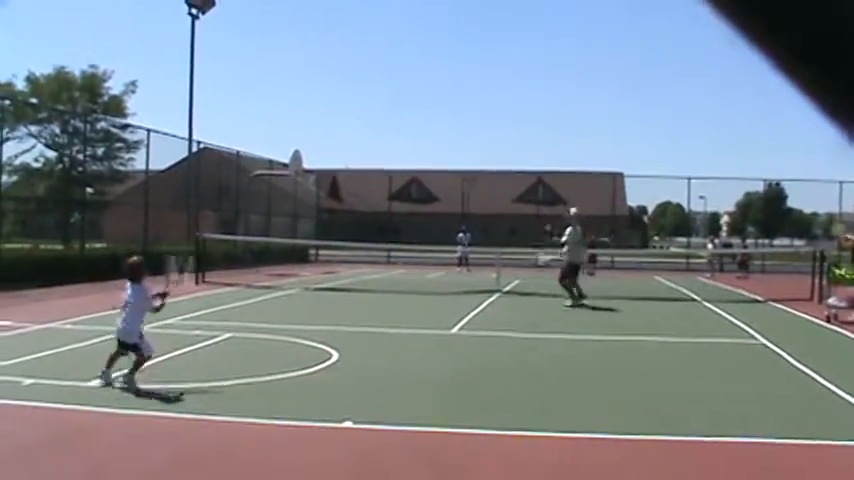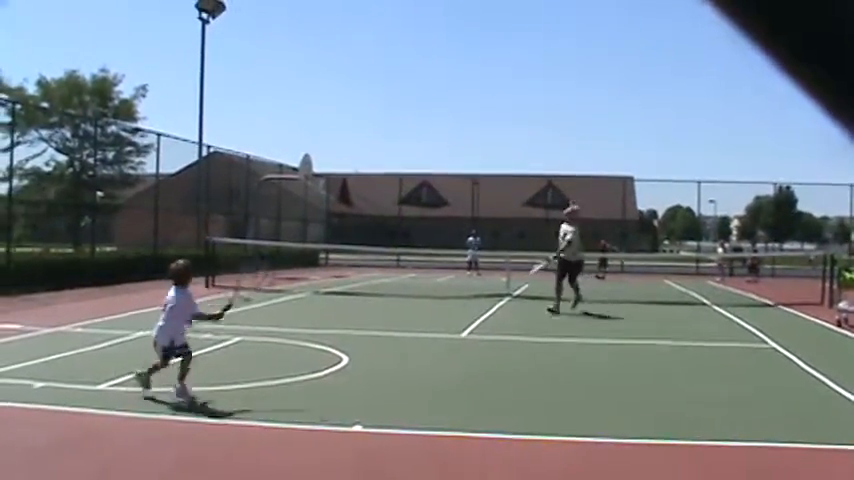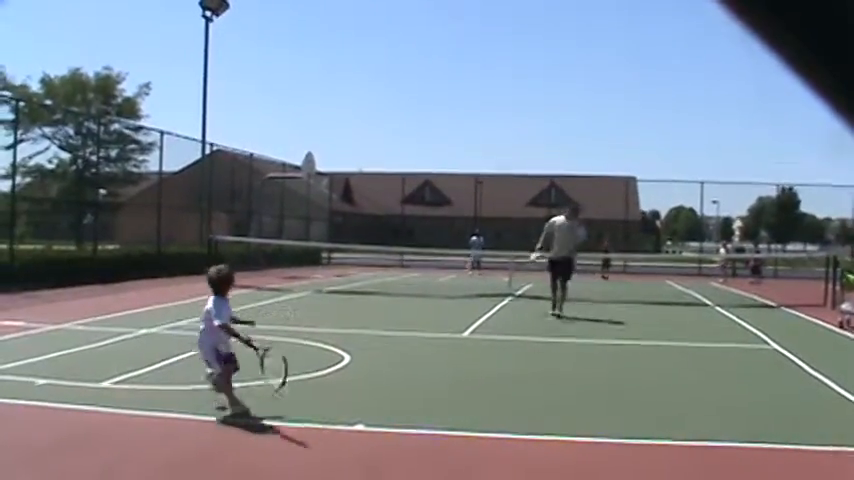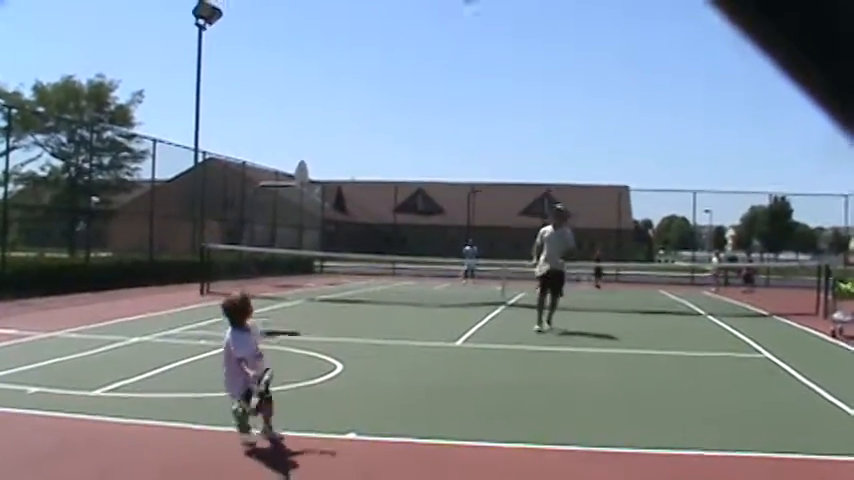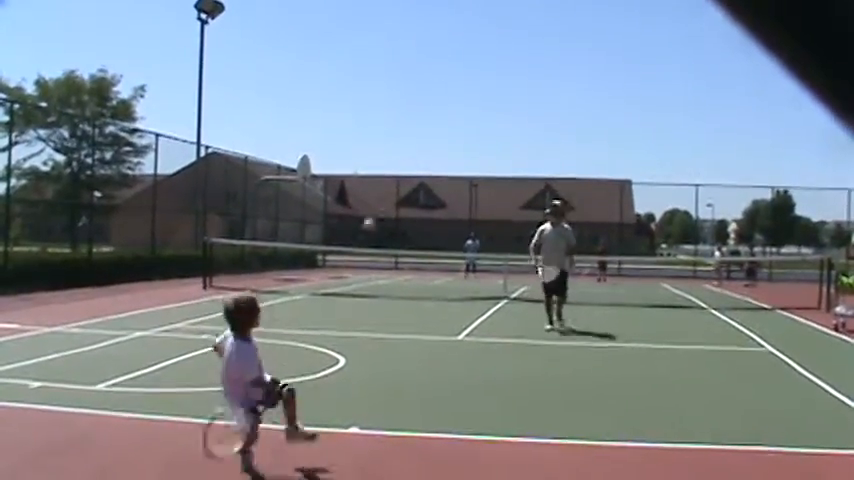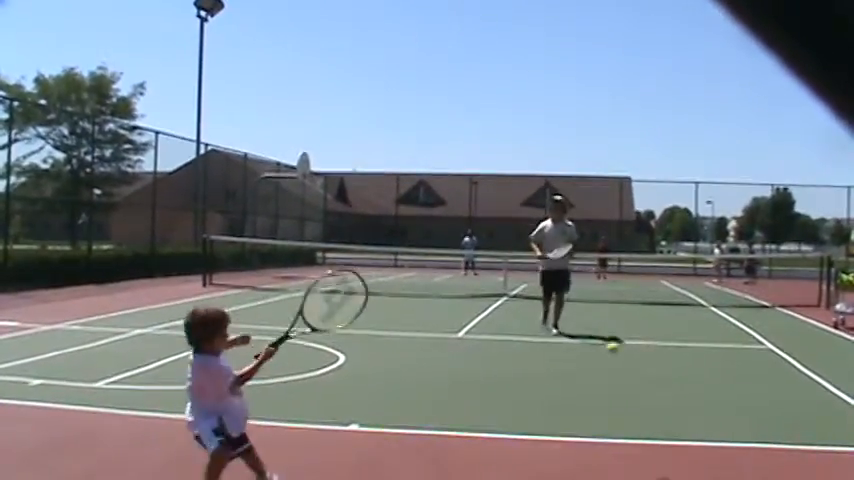
dt=0.3s
person 1, frame 1
left shoulder: (131, 286)
right shoulder: (142, 291)
right elbow: (154, 309)
left wrist: (157, 295)
right wrist: (163, 301)
left hip: (123, 328)
right hip: (132, 331)
left knee: (119, 351)
right knee: (146, 354)
left ankle: (105, 372)
right ankle: (129, 376)
person 1, frame 2
left shoulder: (175, 291)
right shoulder: (185, 296)
right elbow: (195, 315)
left wrist: (187, 319)
right wrist: (214, 316)
left hip: (176, 334)
right hip: (166, 336)
left knee: (187, 357)
right knee: (163, 363)
left ankle: (180, 387)
right ankle: (144, 376)
person 1, frame 3
left shoulder: (220, 301)
right shoulder: (218, 305)
right elbow: (222, 325)
left wrist: (243, 322)
right wrist: (243, 338)
left hip: (220, 343)
right hip: (210, 346)
left knee: (231, 368)
right knee: (228, 369)
left ankle: (214, 375)
right ankle: (234, 403)
person 1, frame 4
left shoulder: (249, 328)
right shoulder: (236, 338)
left elbow: (258, 336)
right elbow: (241, 361)
right wrist: (250, 375)
left hip: (256, 375)
right hip: (240, 380)
left knee: (267, 403)
right knee: (251, 409)
left ankle: (268, 429)
right ankle: (238, 411)
person 1, frame 5
left shoulder: (230, 336)
right shoulder: (243, 351)
left elbow: (217, 347)
right elbow: (255, 381)
right wrist: (274, 388)
left hip: (254, 384)
right hip: (243, 394)
left knee: (288, 393)
right knee: (252, 430)
left ankle: (293, 430)
right ankle: (245, 454)
person 1, frame 6
left shoulder: (209, 353)
right shoulder: (207, 365)
right elbow: (237, 381)
left wrist: (234, 341)
right wrist: (262, 359)
left hip: (225, 413)
right hip: (206, 417)
left knee: (248, 453)
right knee: (222, 454)
person 2, frame 1
left shoulder: (571, 230)
right shoulder: (577, 229)
left elbow: (563, 243)
left hip: (574, 260)
right hip: (575, 258)
left knee: (562, 279)
right knee: (571, 279)
left ankle: (576, 299)
right ankle: (581, 294)
person 2, frame 2
left shoulder: (572, 229)
right shoulder: (563, 226)
left elbow: (568, 243)
left wrist: (557, 253)
right wrist: (558, 253)
left hip: (574, 259)
right hip: (564, 257)
left knee: (571, 281)
right knee: (558, 280)
left ankle: (577, 296)
right ankle: (557, 305)
person 2, frame 3
left shoulder: (577, 225)
right shoulder: (555, 221)
left elbow: (580, 241)
right elbow: (546, 232)
left wrist: (573, 251)
right wrist: (540, 244)
left hip: (567, 257)
right hip: (554, 256)
left knee: (563, 282)
right knee: (553, 281)
left ankle: (559, 308)
right ankle: (554, 304)
person 2, frame 4
left shoulder: (567, 233)
right shoulder: (544, 231)
left elbow: (570, 249)
right elbow: (537, 245)
left wrist: (563, 257)
right wrist: (535, 258)
left hip: (558, 268)
right hip: (544, 267)
left knee: (554, 296)
right knee: (542, 294)
left ankle: (549, 320)
right ankle: (539, 322)
person 2, frame 5
left shoulder: (567, 230)
right shoulder: (543, 229)
left elbow: (571, 247)
right elbow: (533, 246)
left wrist: (571, 259)
right wrist: (534, 259)
left hip: (561, 268)
right hip: (546, 268)
left knee: (562, 295)
right knee: (548, 296)
left ankle: (559, 313)
right ankle: (550, 321)
person 2, frame 6
left shoulder: (569, 227)
right shoulder: (544, 226)
left elbow: (573, 244)
right elbow: (532, 240)
left wrist: (571, 253)
right wrist: (538, 251)
left hip: (562, 266)
right hip: (546, 265)
left knee: (559, 295)
right knee: (546, 295)
left ankle: (555, 325)
right ankle: (545, 313)
